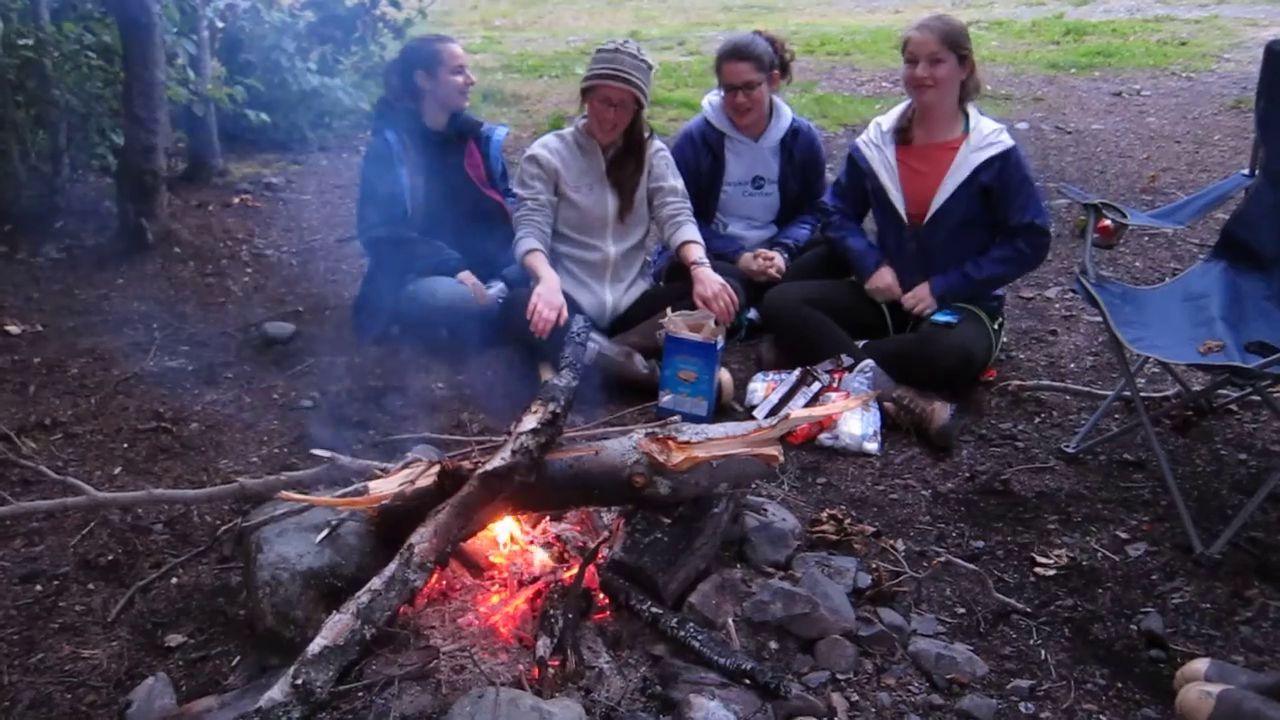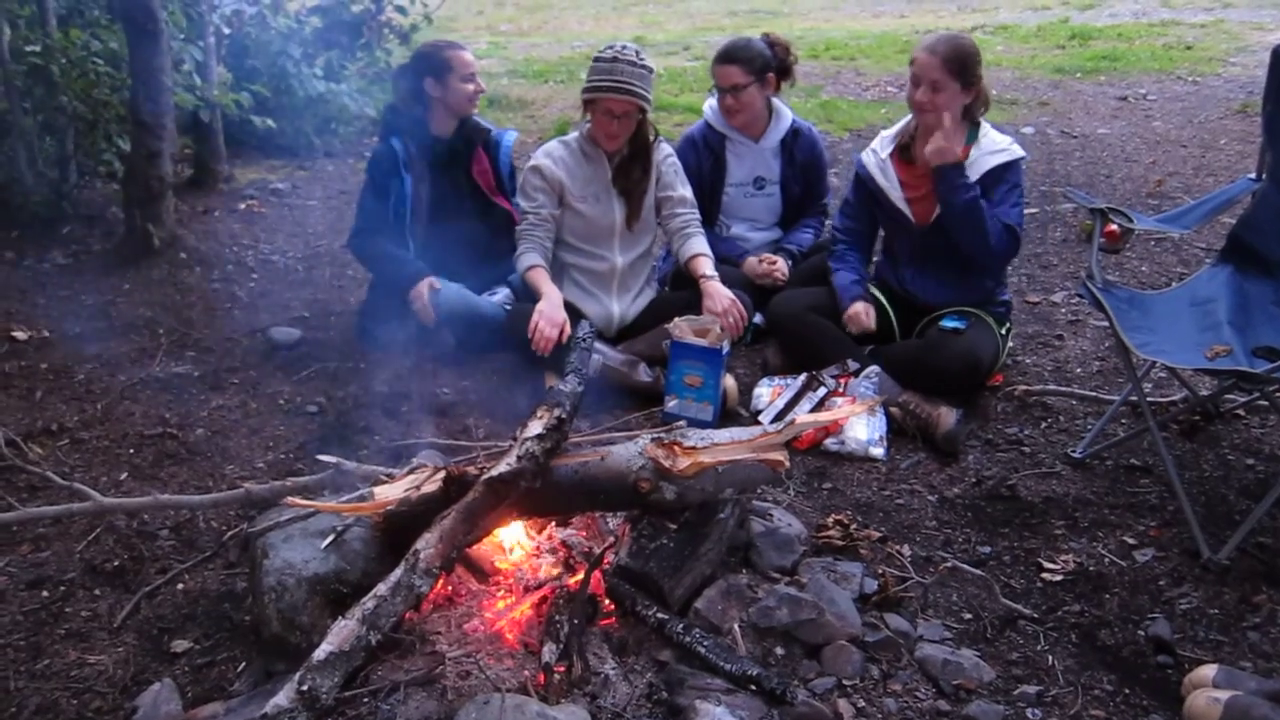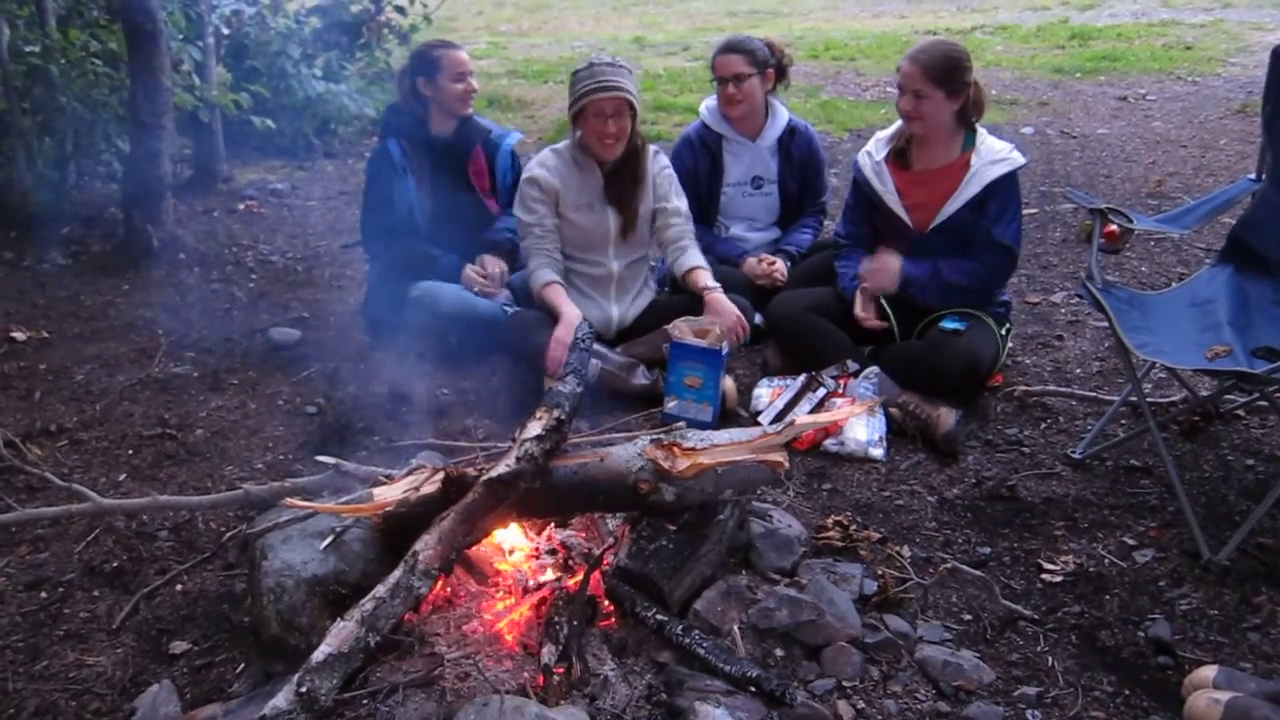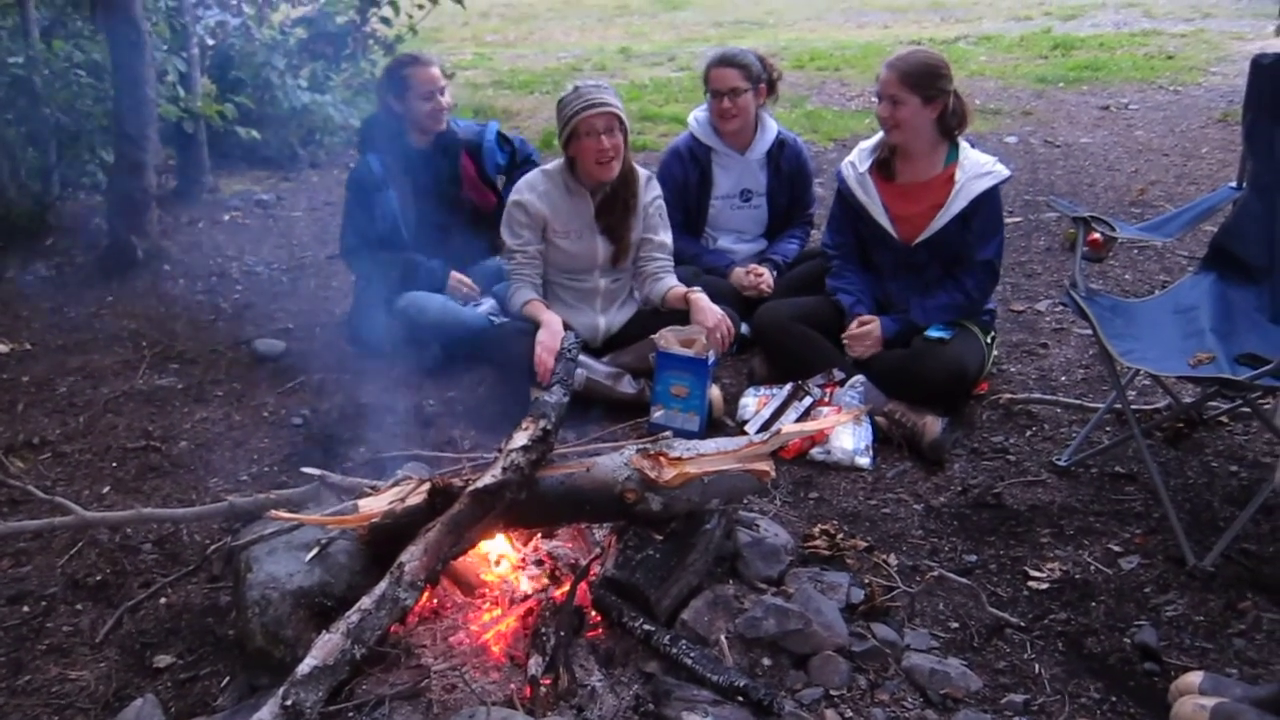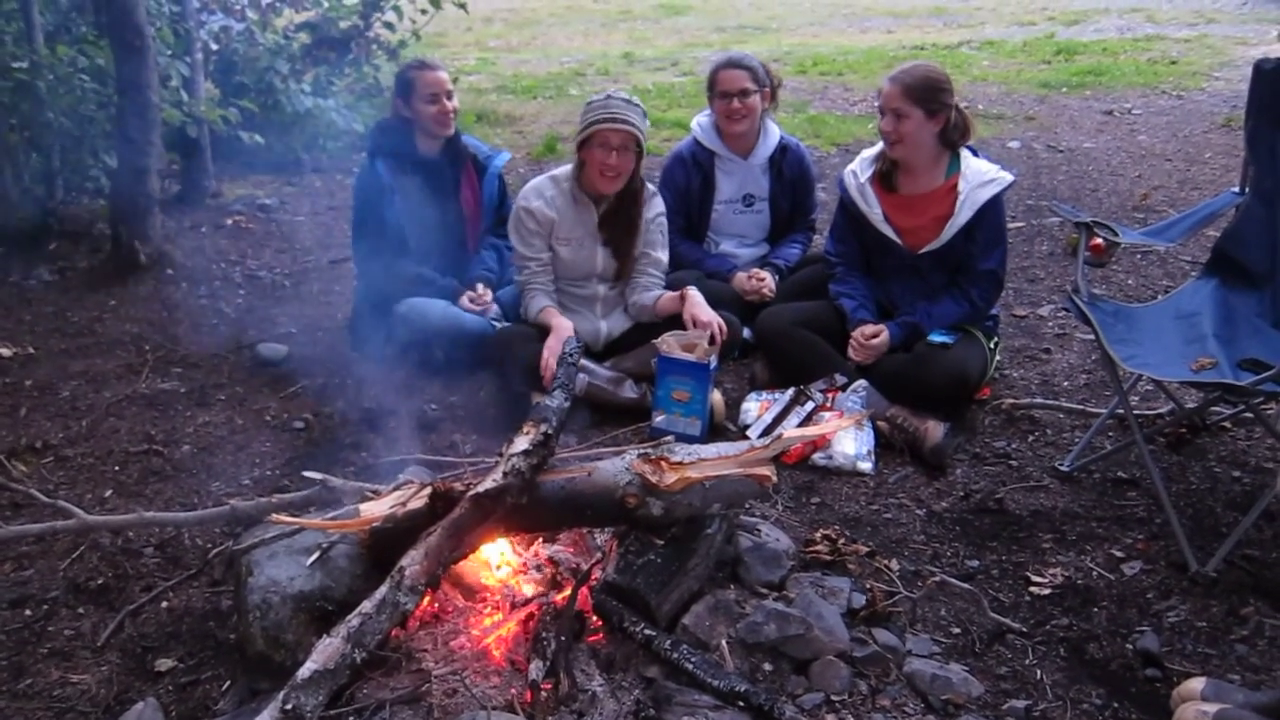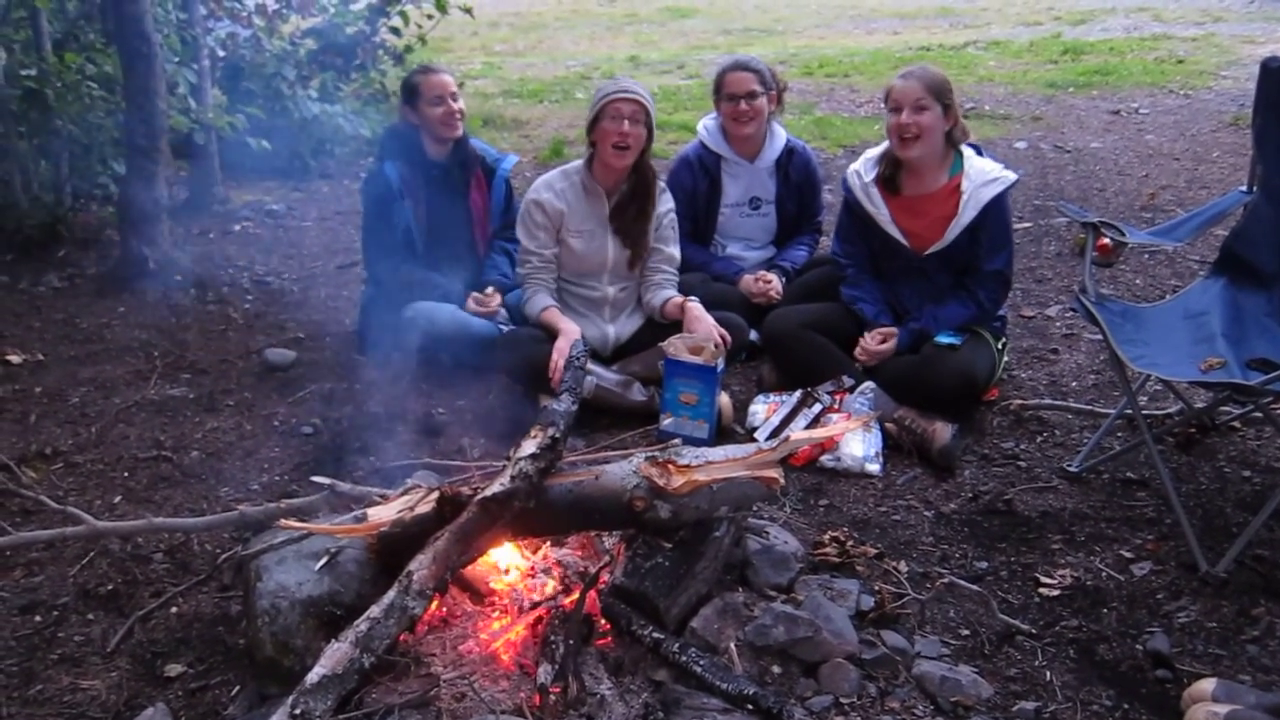
dt=0.5s
person 1, frame 1
left shoulder: (992, 152)
right shoulder: (877, 142)
left elbow: (1029, 242)
right elbow: (839, 214)
left wrist: (944, 288)
right wrist: (868, 264)
left hip: (960, 303)
right hip: (887, 295)
left knee: (953, 356)
right knee: (781, 304)
left ankle: (836, 358)
right ankle: (895, 395)
person 1, frame 2
left shoulder: (997, 161)
right shoulder: (882, 156)
left elbow: (995, 251)
right elbow: (849, 237)
left wrist: (951, 174)
right wrist: (852, 295)
left hip: (967, 309)
right hip: (892, 299)
left knee: (960, 360)
right knee: (786, 310)
left ankle: (838, 364)
right ankle: (902, 399)
person 1, frame 3
left shoulder: (992, 168)
right shoulder: (877, 158)
left elbow: (994, 266)
right elbow: (852, 243)
left wrist: (910, 274)
right wrist: (861, 289)
left hip: (964, 309)
right hip: (890, 300)
left knee: (961, 362)
right knee: (785, 310)
left ankle: (835, 365)
right ankle: (903, 401)
person 1, frame 4
left shoulder: (975, 182)
right shoulder: (859, 169)
left elbow: (974, 282)
right elbow: (841, 257)
left wrist: (895, 328)
right wrist: (859, 315)
left hip: (947, 319)
right hip: (871, 310)
left knee: (948, 371)
right knee: (771, 321)
left ankle: (826, 374)
right ankle: (888, 409)
person 1, frame 5
left shoulder: (978, 190)
right shoulder: (861, 178)
left elbow: (978, 289)
right elbow: (845, 264)
left wrist: (899, 332)
right wrist: (860, 321)
left hip: (951, 323)
right hip: (875, 314)
left knee: (949, 375)
right knee: (774, 325)
left ankle: (826, 378)
right ankle: (891, 413)
person 1, frame 6
left shoulder: (983, 187)
right shoulder: (865, 179)
left elbow: (987, 289)
right elbow: (854, 266)
left wrist: (908, 337)
right wrist: (878, 325)
left hip: (959, 324)
right hip: (883, 317)
left knee: (956, 375)
right knee: (781, 328)
left ankle: (839, 384)
right ankle: (899, 414)
person 2, frame 1
left shoulder: (651, 153)
right shoulder: (547, 154)
left elbow: (677, 217)
right elbow: (530, 231)
left wrist: (700, 266)
right wrist: (548, 280)
left hip: (632, 302)
right hip: (571, 304)
left knee: (725, 295)
right knee: (520, 308)
right ankle: (654, 369)
person 2, frame 2
left shoulder: (658, 156)
right shoulder: (551, 162)
left elbow: (685, 226)
right elbow: (532, 245)
left wrist: (709, 280)
right wrist: (550, 297)
left hip: (639, 309)
right hip: (575, 313)
left knee: (735, 307)
right knee: (522, 322)
right ankle: (649, 375)
person 2, frame 3
left shoulder: (652, 162)
right shoulder: (544, 171)
left elbow: (679, 242)
right elbow: (541, 258)
left wrist: (710, 290)
right wrist: (567, 313)
left hip: (638, 312)
right hip: (575, 314)
left knee: (733, 313)
right knee: (523, 330)
left ankle: (594, 365)
right ankle: (649, 379)
person 2, frame 4
left shoulder: (644, 186)
right shoulder: (532, 193)
left elbow: (655, 274)
right elbow: (522, 284)
left wrist: (694, 297)
right wrist: (548, 320)
left hip: (624, 324)
right hip: (562, 329)
left knee: (720, 323)
right knee: (508, 339)
left ankle: (584, 374)
right ankle: (637, 387)
person 2, frame 5
left shoulder: (648, 201)
right shoulder: (539, 199)
left elbow: (643, 295)
right elbow: (535, 289)
left wrist: (687, 297)
right wrist: (559, 324)
left hip: (624, 333)
right hip: (564, 332)
left knee: (723, 330)
right knee: (507, 343)
left ankle: (578, 381)
right ankle: (646, 394)
person 2, frame 6
left shoulder: (657, 196)
right shoulder: (549, 193)
left elbow: (658, 286)
right elbow: (536, 287)
left wrist: (689, 307)
right wrist: (565, 328)
left hip: (634, 336)
right hip: (571, 337)
left knee: (732, 330)
right knee: (514, 348)
left ankle: (587, 385)
right ankle: (653, 397)
person 3, frame 1
left shoulder: (478, 136)
right shoulder: (389, 148)
left elbow: (505, 201)
right elbow: (377, 232)
right wrist: (449, 266)
left hip: (488, 263)
right hip: (427, 274)
right knee: (430, 298)
person 3, frame 2
left shoulder: (488, 142)
right shoulder: (394, 155)
left elbow: (517, 208)
right elbow: (366, 236)
right wrist: (411, 276)
left hip: (494, 270)
right hip: (437, 280)
right knee: (443, 304)
person 3, frame 3
left shoulder: (492, 141)
right shoulder: (392, 156)
right elbow: (380, 240)
left wrist: (497, 249)
right wrist: (451, 269)
left hip: (487, 266)
right hip: (423, 278)
right knee: (429, 302)
person 3, frame 4
left shoulder: (471, 142)
right shoulder: (373, 171)
left elbow: (526, 161)
right elbow: (358, 253)
right wrist: (435, 276)
left hip: (474, 274)
right hip: (410, 289)
right knee: (416, 312)
person 3, frame 5
left shoulder: (479, 161)
right shoulder: (378, 176)
left elbow: (501, 230)
right elbow: (375, 259)
left wrist: (484, 280)
right wrist: (448, 294)
left hip: (473, 288)
right hip: (410, 296)
right knee: (415, 319)
person 3, frame 6
left shoulder: (487, 164)
right shoulder: (387, 179)
left elbow: (508, 234)
right elbow: (384, 263)
left wrist: (496, 284)
right wrist: (455, 297)
left hip: (482, 293)
right hip: (420, 301)
right knee: (423, 321)
person 4, frame 1
left shoulder: (803, 137)
right shoulder: (694, 138)
left elbow: (811, 210)
left wrist: (782, 253)
right wrist: (737, 258)
left hip: (772, 257)
right hip: (713, 258)
right knee: (679, 268)
left ankle: (753, 310)
person 4, frame 2
left shoulder: (803, 139)
right shoulder: (697, 141)
left elbow: (814, 213)
left wrist: (786, 257)
right wrist: (741, 261)
left hip: (778, 260)
right hip: (720, 263)
right knee: (686, 274)
left ankle: (761, 315)
person 4, frame 3
left shoulder: (800, 137)
right shoulder: (694, 143)
left elbow: (812, 211)
left wrist: (785, 258)
right wrist: (740, 261)
left hip: (779, 259)
right hip: (720, 262)
left ankle: (762, 315)
person 4, frame 4
left shoulder: (789, 150)
right shoulder: (682, 154)
left elbow: (800, 222)
right elbow: (671, 234)
left wrist: (771, 267)
right wrist: (727, 271)
left hip: (766, 268)
right hip: (709, 272)
right knee: (679, 281)
left ankle: (747, 321)
person 4, frame 5
left shoulder: (792, 155)
right shoulder: (685, 159)
left elbow: (802, 228)
right elbow: (672, 238)
left wrist: (773, 272)
right wrist: (730, 275)
left hip: (769, 273)
right hip: (712, 275)
right knee: (680, 285)
person 4, frame 6
left shoulder: (798, 157)
right shoulder: (692, 162)
left elbow: (808, 230)
right elbow: (680, 242)
left wrist: (780, 274)
right wrist: (736, 278)
left hip: (776, 277)
right hip: (718, 279)
left knee: (841, 272)
right knee: (687, 288)
left ankle: (756, 328)
